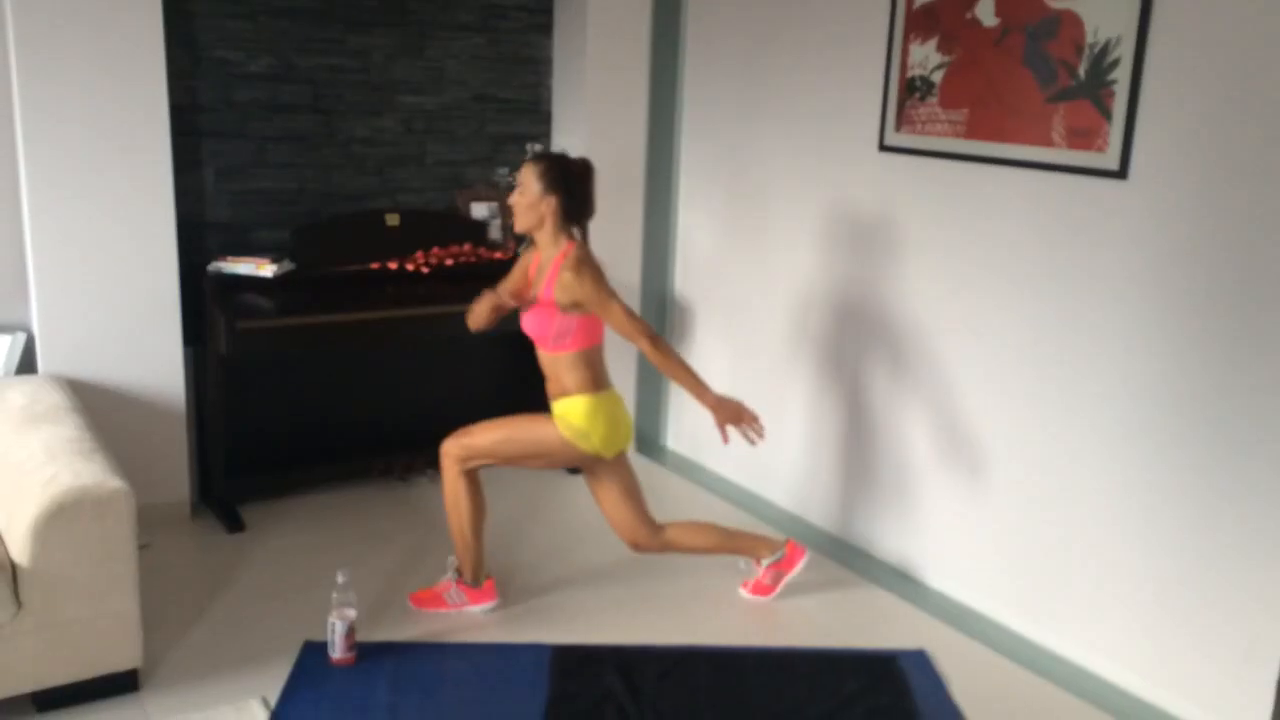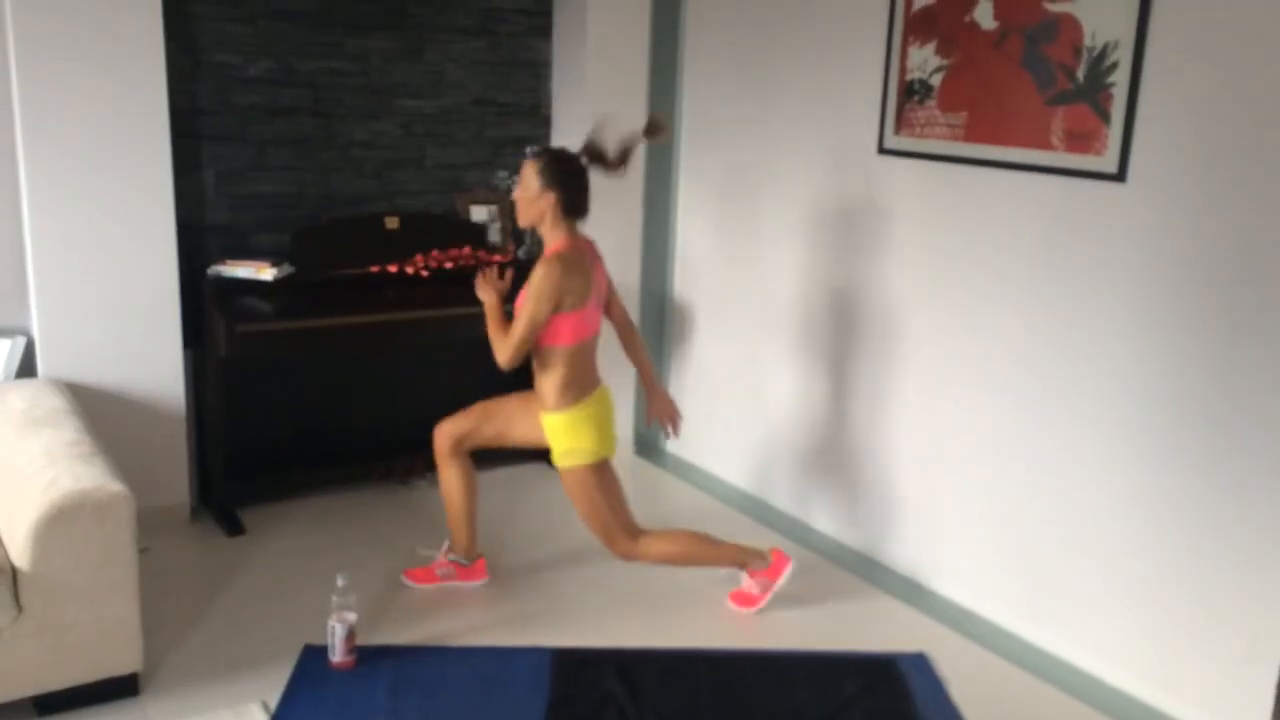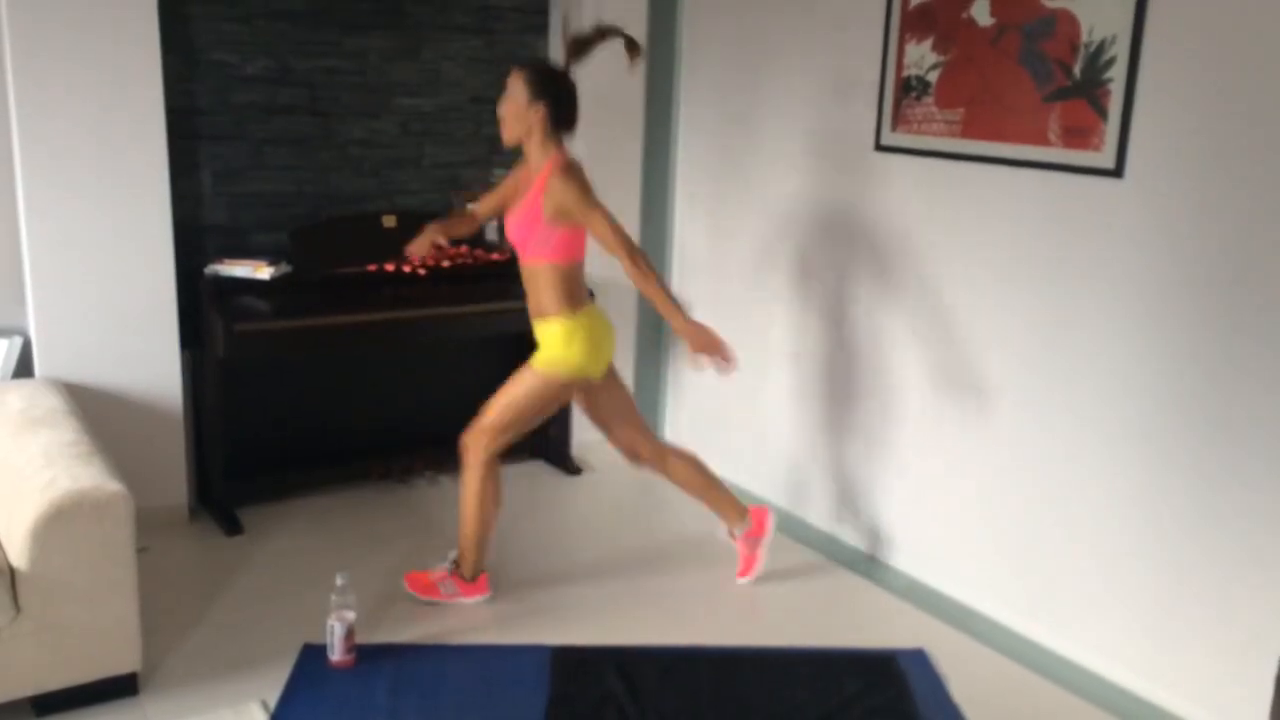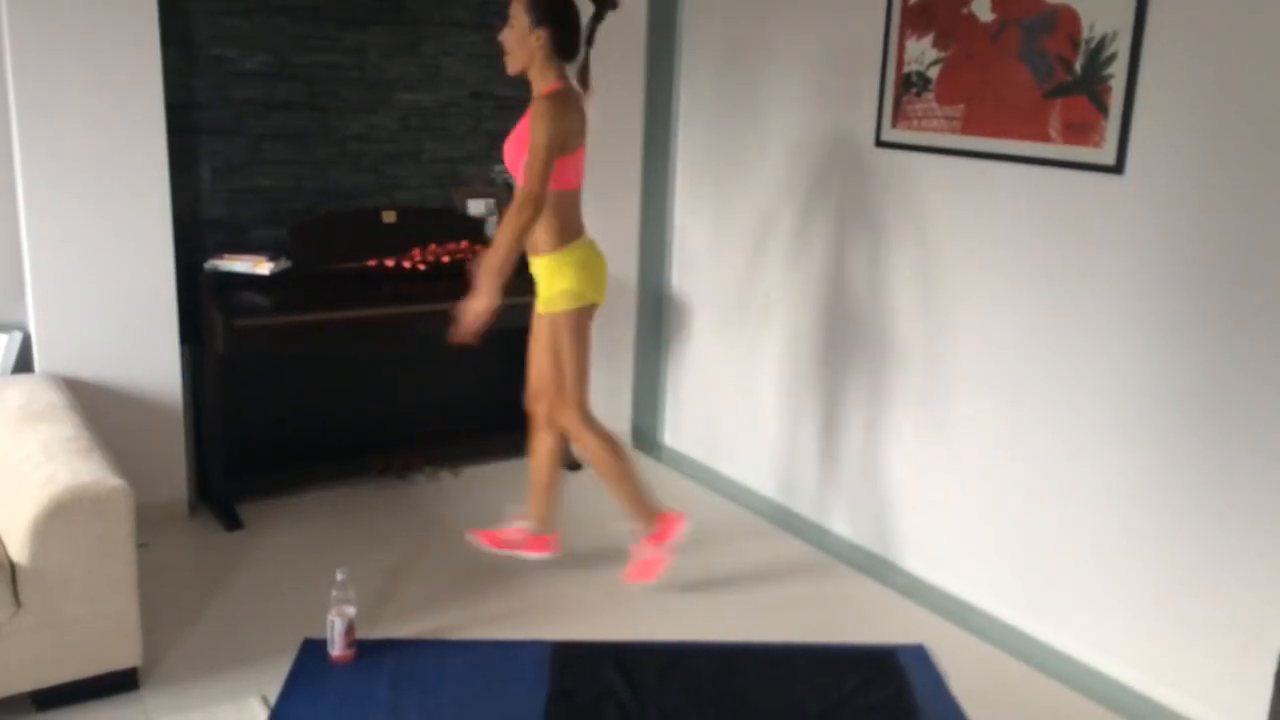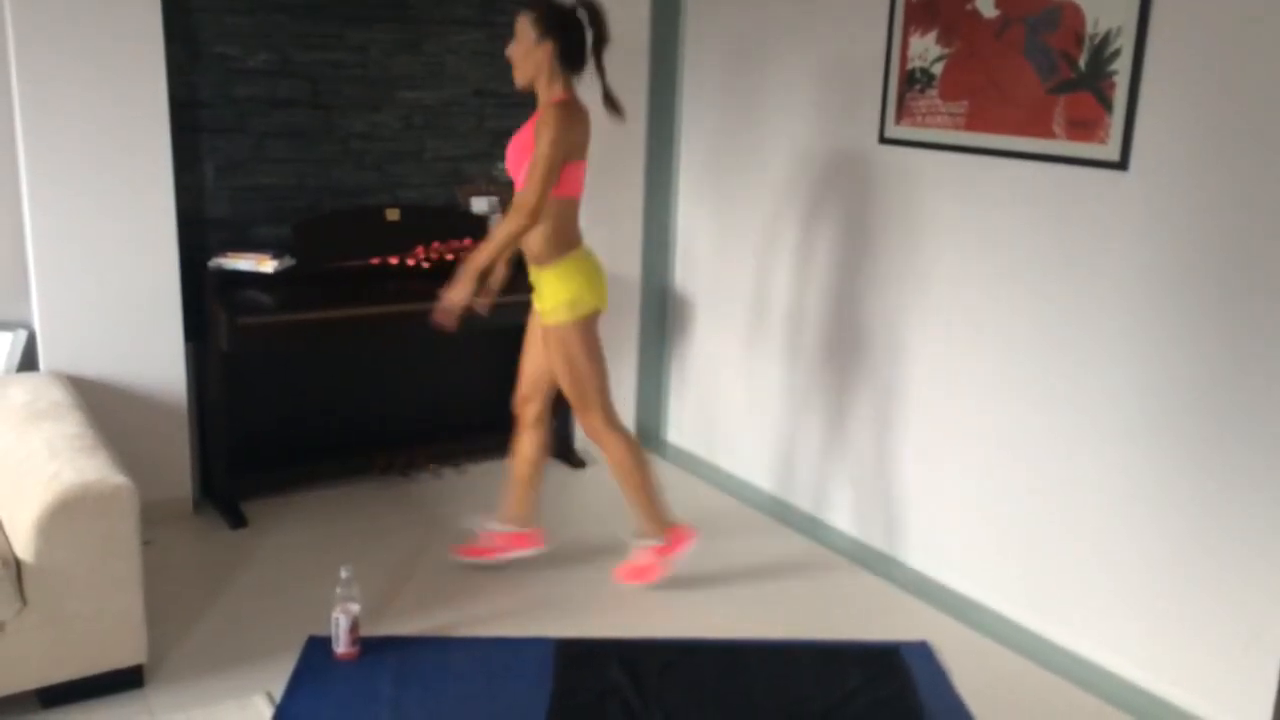
dt=0.7s
person 1, frame 1
left shoulder: (574, 271)
right shoulder: (535, 256)
left elbow: (646, 339)
right elbow: (486, 311)
left wrist: (713, 400)
right wrist: (489, 303)
left hip: (585, 420)
right hip: (586, 416)
left knee: (455, 454)
right knee: (645, 537)
left ankle: (470, 583)
right ankle: (776, 551)
person 1, frame 2
left shoulder: (557, 268)
right shoulder: (580, 252)
left elbow: (508, 355)
right elbow: (622, 321)
left wrist: (491, 300)
right wrist: (653, 387)
left hip: (573, 423)
right hip: (558, 405)
left knee: (624, 542)
right knee: (449, 439)
left ankle: (761, 564)
right ankle: (463, 558)
person 1, frame 3
left shoulder: (558, 181)
right shoulder: (527, 172)
left elbow: (626, 251)
right elbow: (477, 214)
left wrist: (683, 323)
right wrist: (441, 228)
left hip: (570, 343)
right hip: (568, 339)
left knee: (477, 443)
right knee: (640, 449)
left ankle: (465, 575)
right ankle: (746, 522)
person 1, frame 4
left shoulder: (550, 105)
right shoulder: (557, 99)
left elbow: (528, 200)
left wrist: (488, 286)
right wrist: (490, 265)
left hip: (566, 275)
right hip: (560, 269)
left knee: (570, 415)
right knee: (541, 405)
left ankle: (653, 525)
right ankle: (537, 528)
person 1, frame 5
left shoulder: (560, 116)
right shoulder: (553, 112)
left elbow: (528, 209)
left wrist: (468, 271)
right wrist: (498, 264)
left hip: (565, 285)
right hip: (553, 280)
left knee: (597, 420)
right knee: (530, 407)
left ankle: (659, 533)
right ankle: (516, 525)
